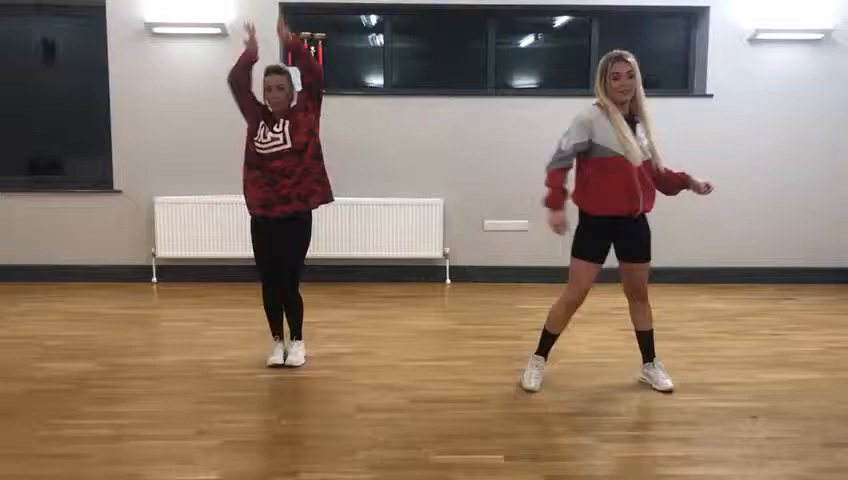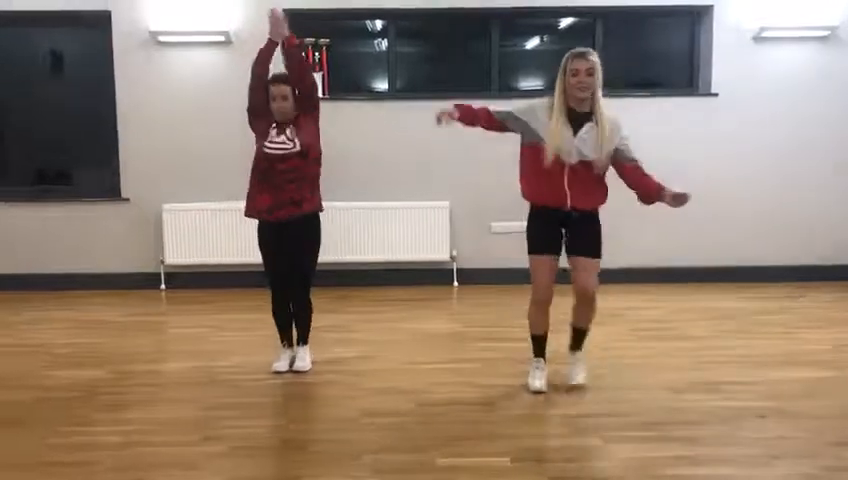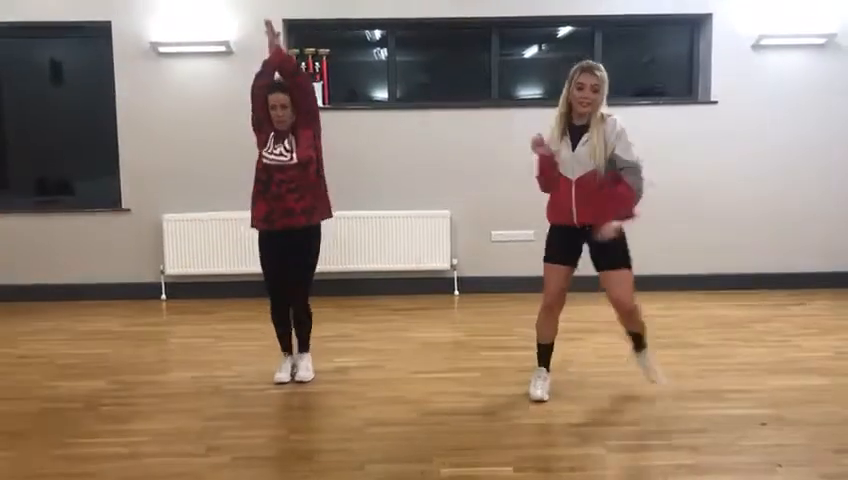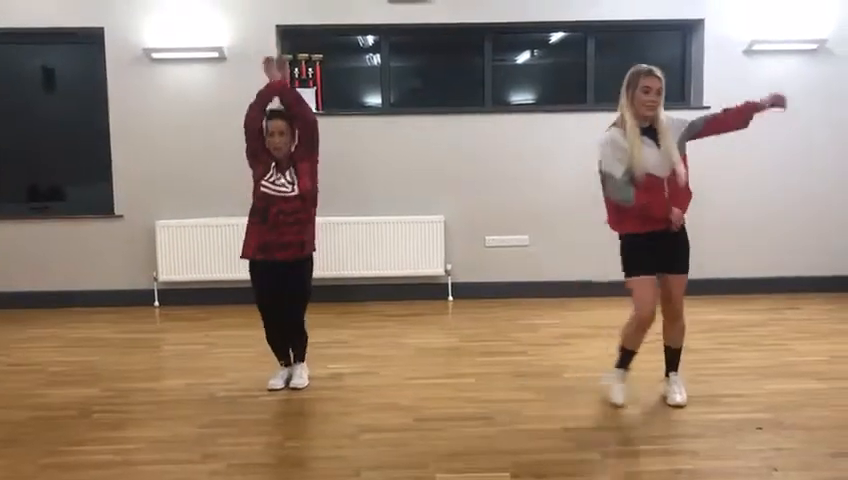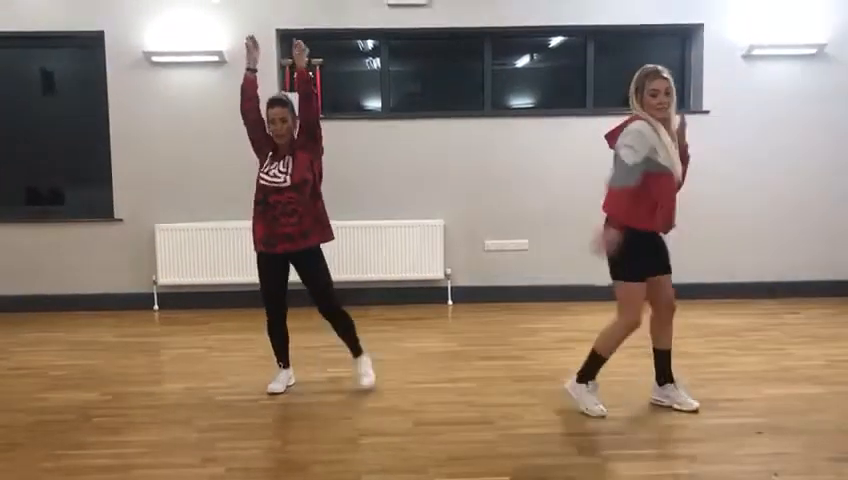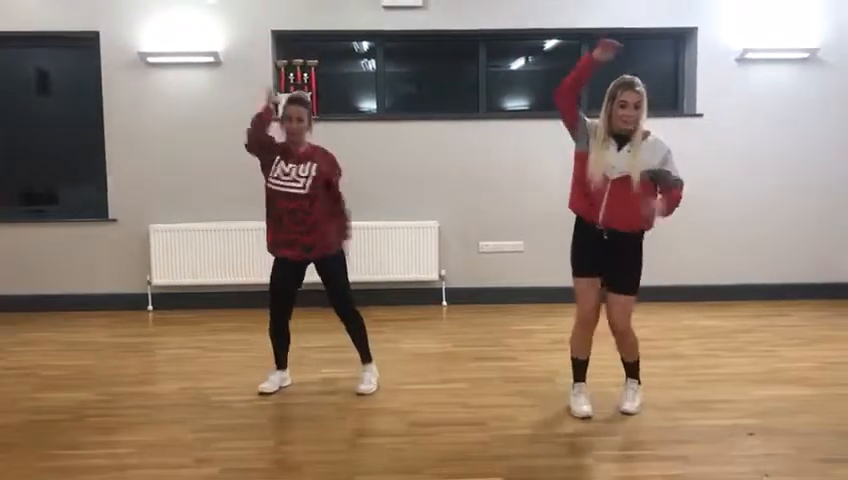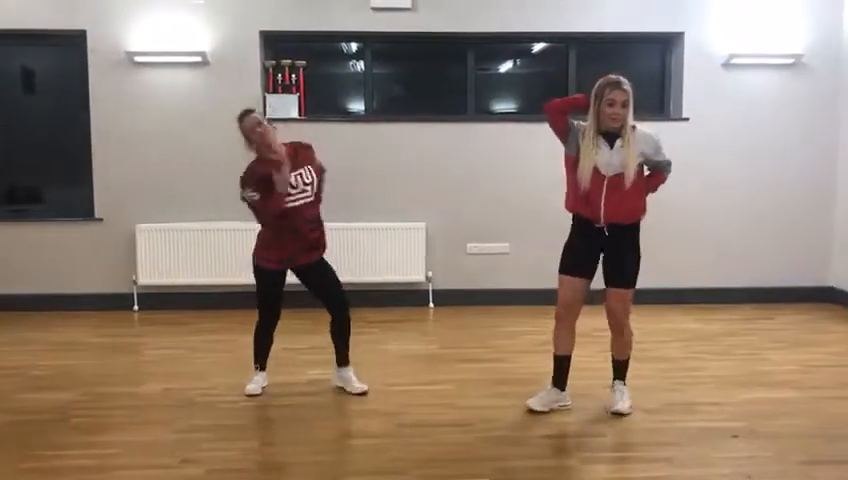
dt=0.5s
person 1, frame 1
left shoulder: (640, 123)
right shoulder: (591, 119)
right elbow: (559, 161)
left wrist: (686, 182)
right wrist: (555, 205)
left hip: (633, 220)
right hip: (597, 219)
left knee: (638, 293)
right knee: (574, 296)
left ankle: (650, 365)
right ankle: (538, 360)
person 1, frame 2
left shoulder: (608, 125)
right shoulder: (539, 113)
left elbow: (630, 169)
right elbow: (495, 119)
left wrist: (662, 194)
right wrist: (459, 113)
left hip: (585, 215)
right hip: (544, 213)
left knee: (586, 291)
right knee: (542, 295)
left ankle: (576, 353)
right ankle: (539, 361)
person 1, frame 3
left shoulder: (612, 129)
right shoulder: (557, 132)
left elbow: (631, 177)
right elbow: (546, 184)
left wrist: (616, 218)
right wrist: (544, 158)
left hip: (605, 226)
right hip: (563, 226)
left knee: (623, 302)
right knee: (551, 301)
left ankle: (640, 349)
right ankle: (542, 371)
person 1, frame 4
left shoulder: (670, 128)
right shoulder: (614, 139)
left elbow: (716, 122)
right elbow: (619, 194)
left wrist: (760, 106)
right wrist: (665, 211)
left hip: (673, 231)
right hip: (637, 234)
left knee: (674, 309)
right knee: (645, 312)
left ankle: (672, 376)
right ankle: (620, 372)
person 1, frame 5
left shoulder: (664, 136)
right shoulder: (640, 132)
left elbow: (667, 186)
right elbow: (625, 181)
left wrist: (682, 144)
right wrist: (613, 227)
left hip: (649, 234)
right hip: (629, 234)
left knee: (665, 308)
right knee: (630, 318)
left ankle: (665, 385)
right ankle: (582, 381)
person 1, frame 6
left shoulder: (654, 147)
right shoulder: (589, 134)
left elbow: (675, 189)
right elbow: (564, 97)
left wrist: (662, 205)
right wrist: (593, 60)
left hip: (627, 243)
right hip: (588, 235)
left knee: (620, 324)
right knee: (586, 316)
left ankle: (633, 384)
right ankle: (579, 387)
person 1, frame 7
left shoulder: (643, 140)
right shoulder: (578, 137)
left elbow: (663, 168)
right elbow: (552, 109)
left wrist: (641, 191)
right wrist: (588, 102)
left hip: (624, 235)
right hip: (584, 232)
left knee: (618, 320)
right knee: (565, 313)
left ankle: (619, 385)
right ankle: (558, 389)
person 2, frame 1
left shoulder: (304, 114)
right shoulder: (256, 118)
left elbow: (314, 77)
right elbow: (237, 85)
left wrist: (291, 41)
right wrist: (250, 53)
left hip: (297, 213)
right hip: (263, 214)
left knee: (288, 281)
right knee: (269, 282)
left ankle: (297, 341)
right ankle: (278, 342)
person 2, frame 2
left shoulder: (308, 121)
right shoulder: (261, 123)
left elbow: (306, 80)
right elbow: (256, 83)
left wrist: (288, 40)
right wrist: (272, 40)
left hip: (304, 219)
right hip: (270, 221)
left knee: (300, 289)
right knee: (278, 290)
left ankle: (303, 347)
right ankle: (285, 348)
person 2, frame 3
left shoulder: (308, 130)
right shoulder: (264, 133)
left elbow: (304, 89)
right elbow: (257, 93)
left wrist: (280, 54)
right wrist: (271, 57)
left hip: (305, 227)
right hip: (271, 229)
left knee: (298, 296)
right knee: (277, 297)
left ankle: (304, 355)
right ankle: (288, 356)
person 2, frame 4
left shoulder: (305, 160)
right shoulder: (259, 161)
left elbow: (308, 121)
right elbow: (251, 121)
left wrist: (283, 84)
right wrist: (271, 85)
left hip: (298, 255)
right hip: (264, 256)
left knee: (293, 318)
right knee: (271, 320)
left ankle: (300, 364)
right ankle: (284, 365)
person 2, frame 5
left shoulder: (309, 147)
right shoulder: (263, 150)
left elbow: (311, 111)
right elbow: (248, 110)
left wrist: (302, 69)
right wrist: (251, 67)
left hip: (305, 243)
right hip: (270, 246)
left knee: (328, 305)
right knee: (274, 312)
left ankle: (360, 359)
right ankle: (285, 371)
person 2, frame 6
left shoulder: (323, 158)
right shoulder: (271, 152)
left elbow: (335, 200)
right elbow: (254, 139)
left wrist: (342, 232)
right wrist: (269, 108)
left hip: (325, 246)
right hip: (287, 250)
left knee: (345, 307)
right knee: (278, 313)
left ankle: (368, 368)
right ankle: (280, 372)
person 2, frame 7
left shoulder: (303, 152)
right shoulder: (255, 173)
left elbow: (318, 173)
right elbow: (265, 215)
left wrist: (310, 203)
right wrist: (279, 180)
left hip: (309, 250)
right hip: (271, 254)
left knee: (340, 306)
right knee: (268, 317)
left ankle: (343, 371)
right ankle: (260, 373)
